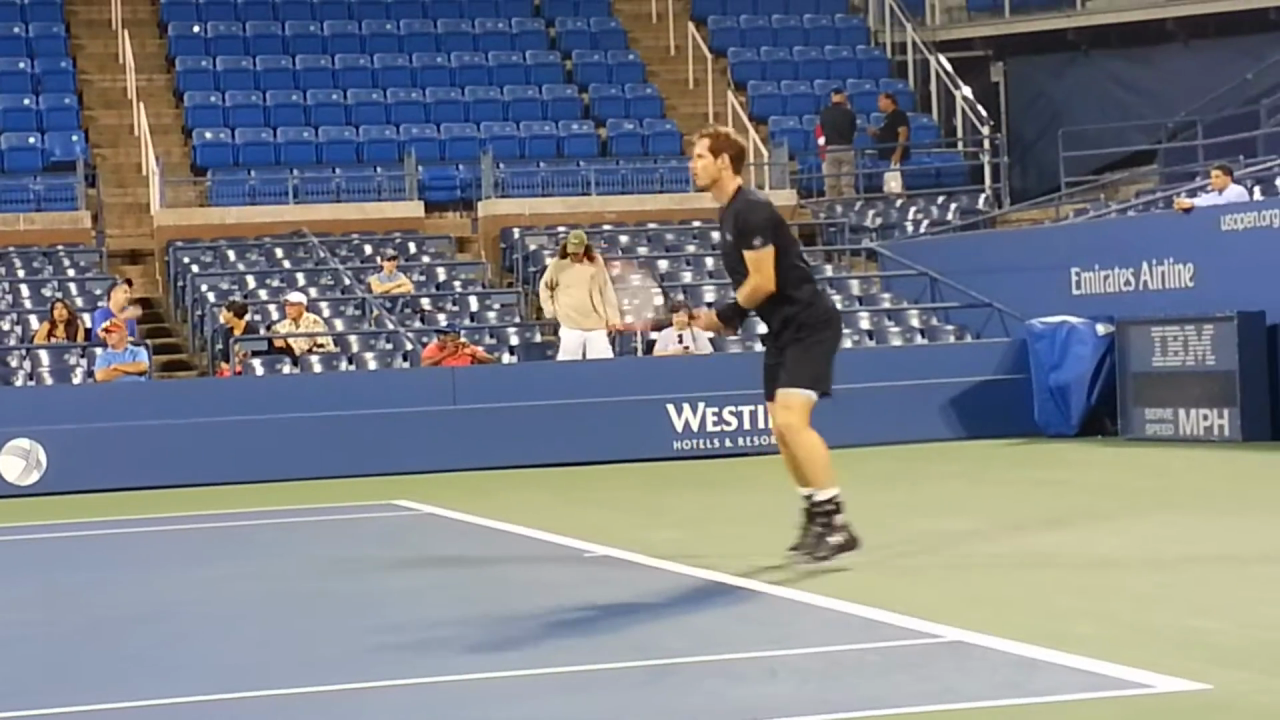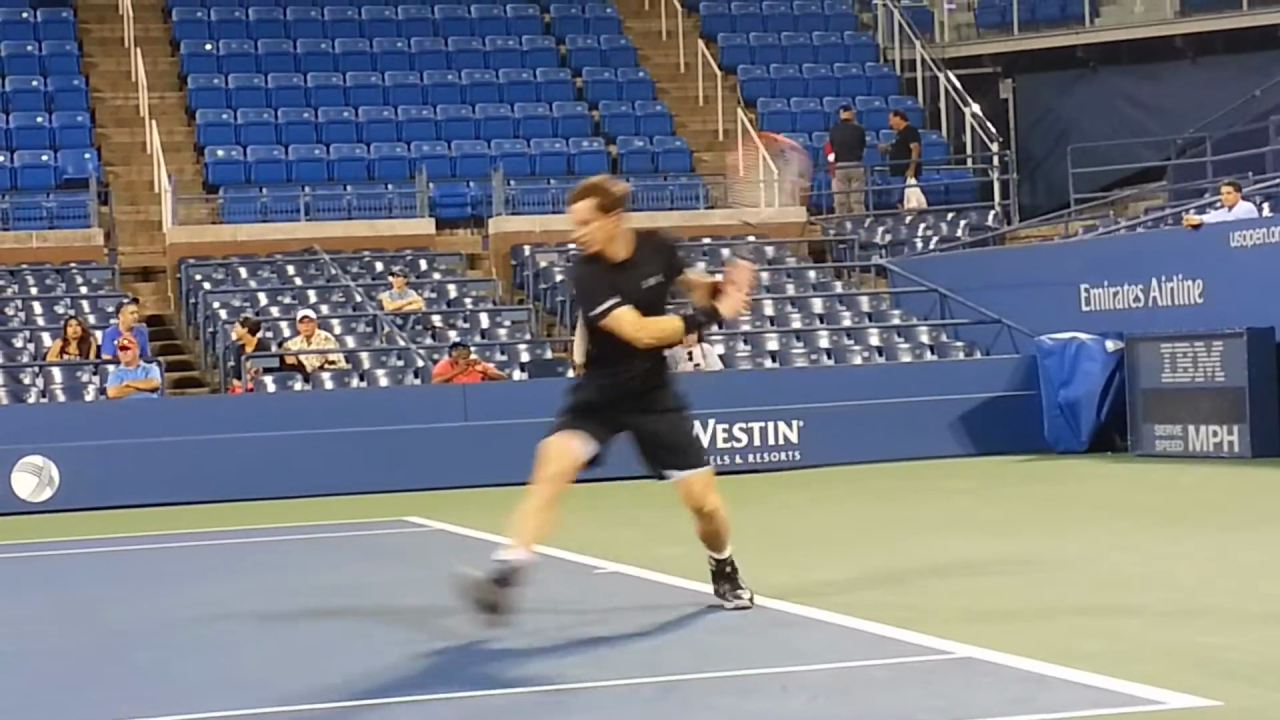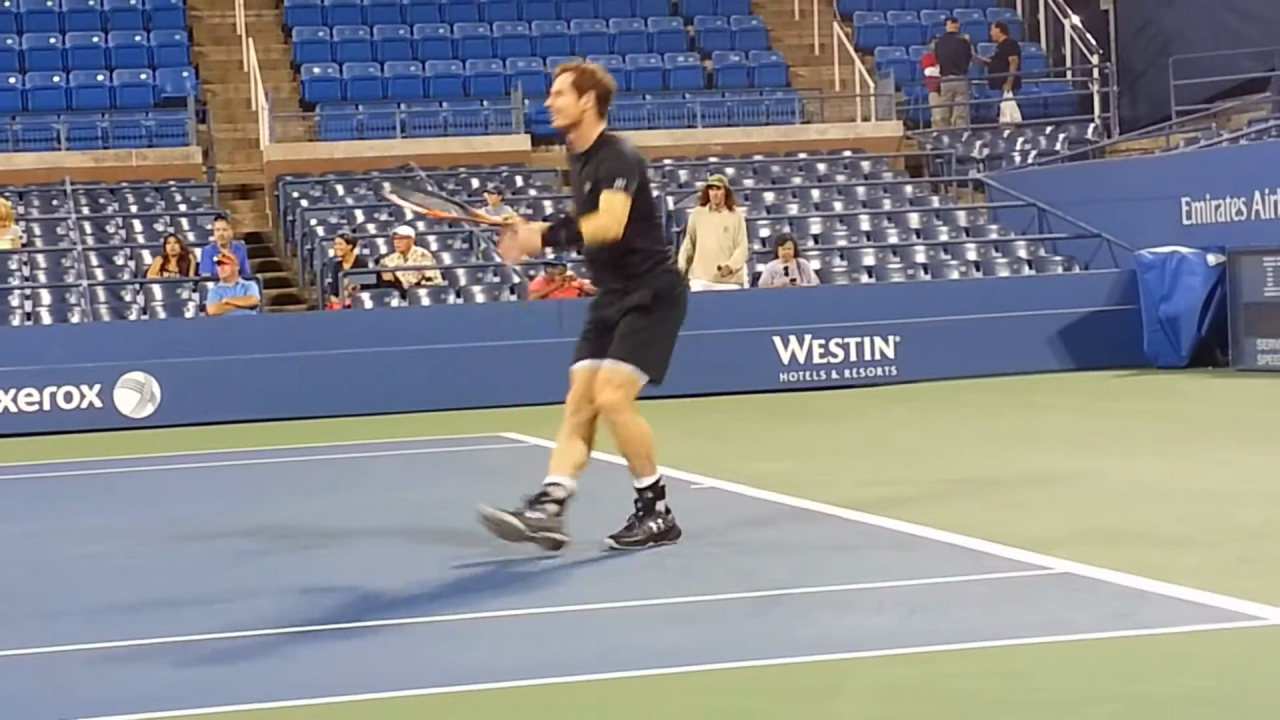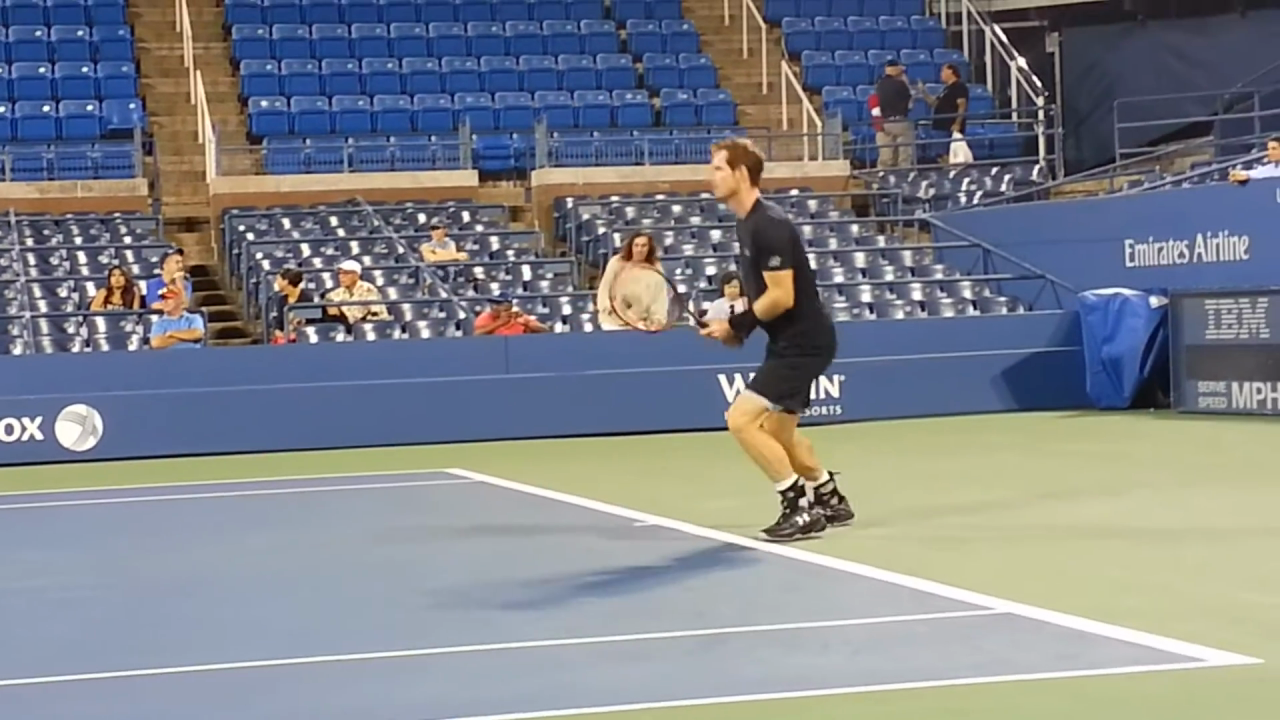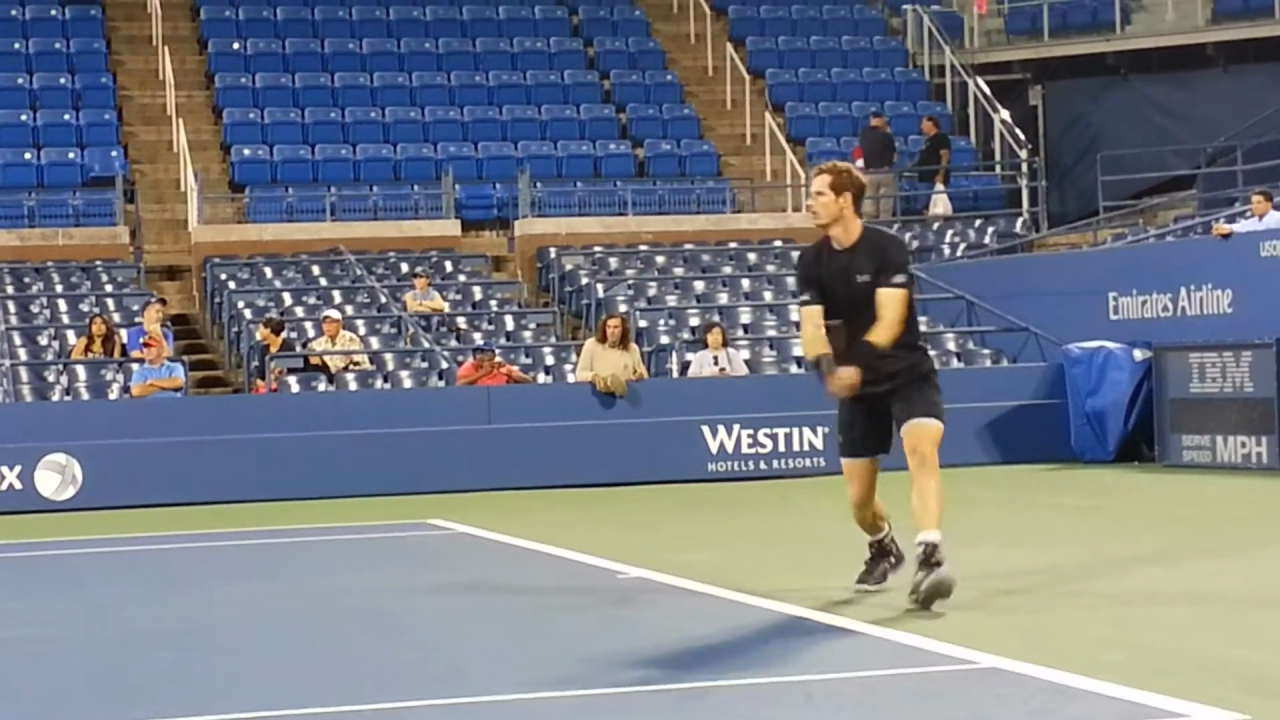
dt=1s
person 1, frame 1
left shoulder: (752, 210)
right shoulder: (729, 212)
left elbow: (764, 282)
left wrist: (723, 314)
right wrist: (726, 315)
left hip: (810, 326)
right hip: (783, 329)
left knee: (790, 420)
right knee: (784, 429)
left ankle: (834, 518)
right ankle: (822, 517)
person 1, frame 2
left shoulder: (659, 247)
right shoulder: (588, 276)
left elbow: (691, 289)
right elbow: (642, 334)
left wrist: (722, 287)
right wrist: (713, 314)
left hip: (652, 394)
right hip: (598, 393)
left knee: (704, 499)
right knee: (552, 470)
left ankle: (724, 572)
right ankle: (503, 578)
person 1, frame 3
left shoulder: (617, 156)
right shoulder: (580, 158)
left elbow: (612, 224)
left wrist: (546, 238)
right wrist: (547, 233)
left hip: (653, 297)
right hip: (613, 298)
left knee: (613, 399)
right knee: (580, 405)
left ankle: (655, 513)
right ankle: (545, 510)
person 1, frame 4
left shoulder: (768, 225)
right shoulder: (747, 223)
left elbow: (782, 297)
left wrist: (736, 324)
right wrist: (742, 326)
left hip: (804, 341)
right hip: (789, 341)
left knee: (743, 420)
right knee: (774, 427)
left ankle: (799, 507)
right ankle: (829, 498)
person 1, frame 5
left shoulder: (889, 247)
right shoulder: (811, 261)
left elbow: (891, 321)
right elbow: (812, 331)
left wrist: (857, 362)
right wrist: (830, 370)
left hip: (909, 375)
right hip: (857, 384)
left knee: (922, 448)
right knee: (858, 497)
left ankle: (931, 562)
right ankle: (884, 548)
